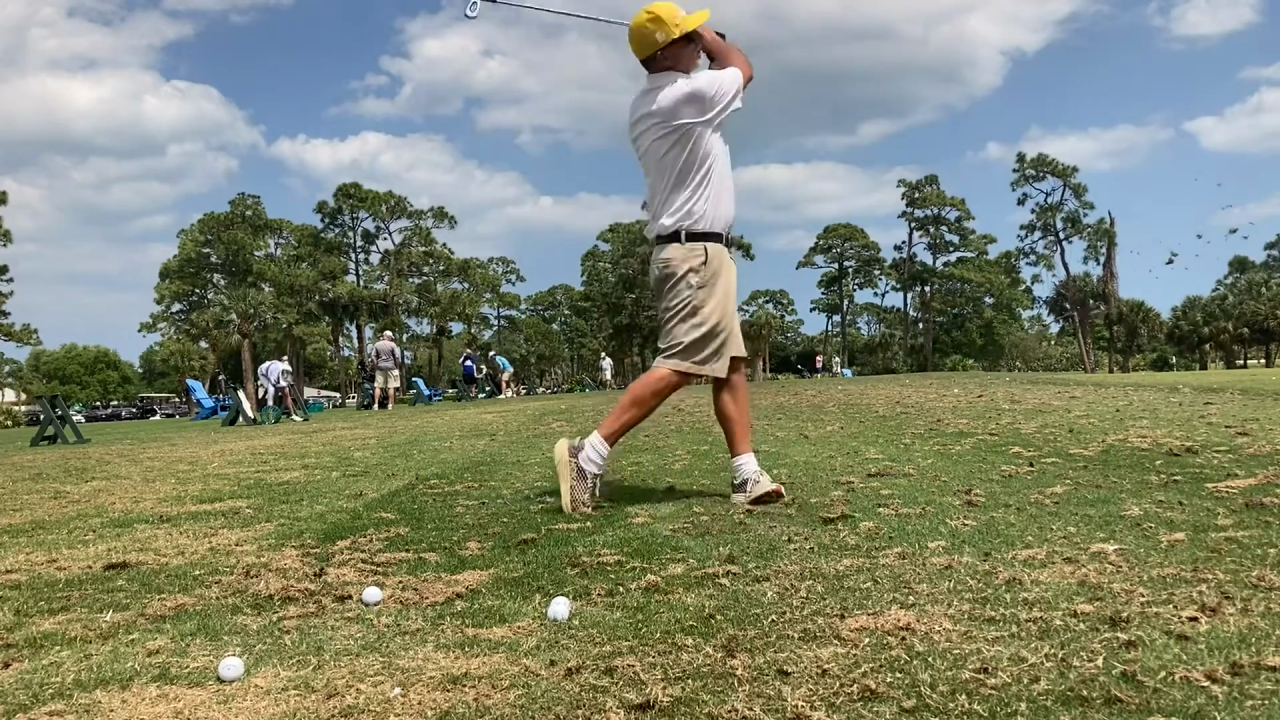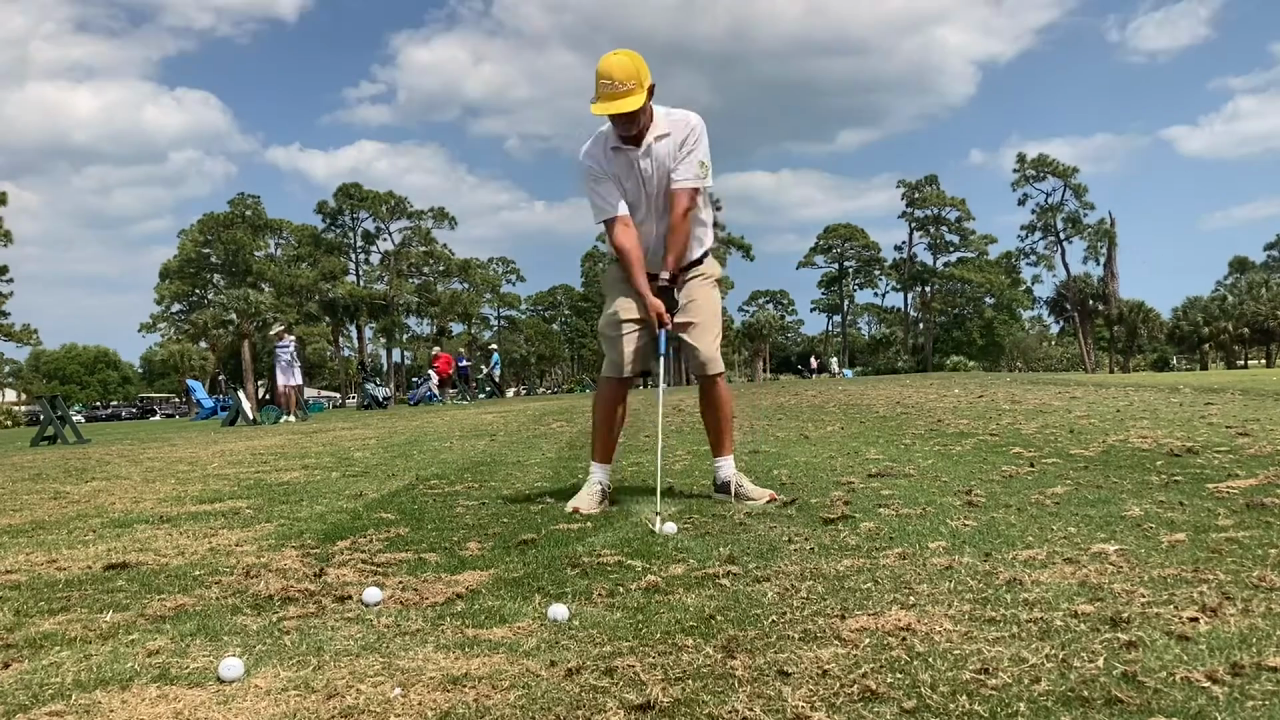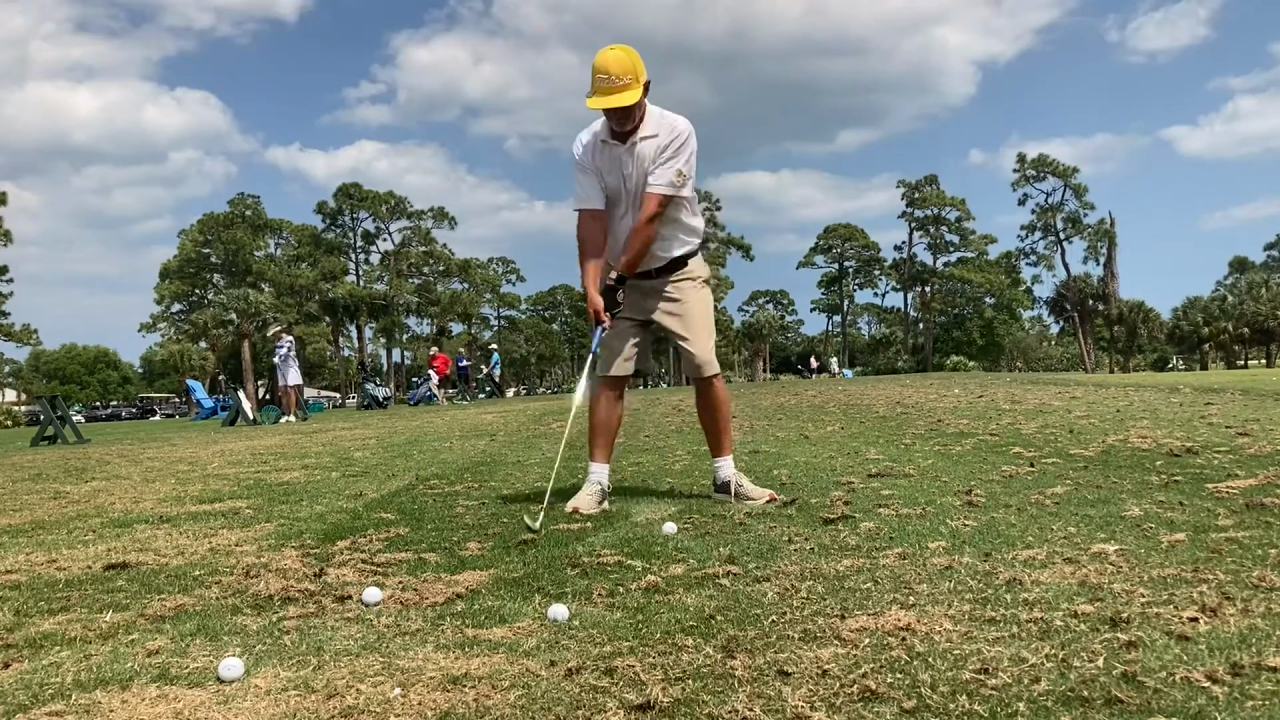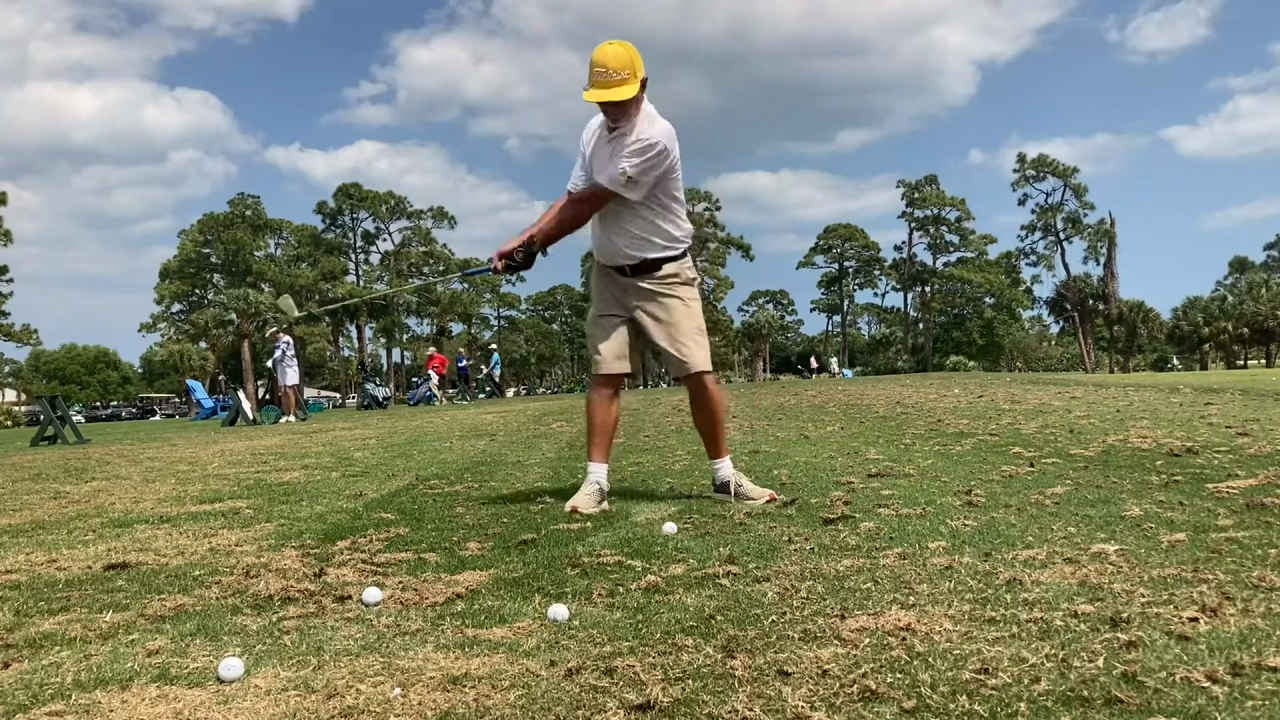
dt=0.2s
person 1, frame 1
left shoulder: (655, 101)
right shoulder: (686, 93)
right elbow: (742, 70)
left hip: (692, 249)
right hip: (695, 251)
left knee: (731, 364)
right knee: (678, 365)
left ankle: (745, 473)
right ankle: (589, 453)
person 1, frame 2
left shoulder: (687, 128)
right shoulder: (595, 154)
left elbow: (682, 209)
right elbow: (620, 229)
left wrist: (669, 278)
right wrist: (646, 293)
left hip: (690, 269)
right hip: (630, 274)
left knee: (711, 370)
right knee: (616, 373)
left ankle: (726, 476)
right ankle: (598, 480)
person 1, frame 3
left shoulder: (676, 133)
right shoulder: (586, 146)
left elbow: (650, 215)
right elbow: (591, 221)
left wrist: (616, 276)
right wrist: (593, 285)
left hip: (679, 270)
right hip: (617, 273)
left knee: (706, 370)
right knee: (610, 374)
left ankle: (726, 475)
right ankle: (597, 481)
person 1, frame 4
left shoulder: (654, 137)
right shoulder: (596, 129)
left elbow: (590, 202)
right elbow: (572, 198)
left wrist: (533, 243)
right wrist: (524, 241)
left hip: (664, 273)
right hip: (610, 274)
left knee: (698, 372)
right knee: (604, 374)
left ankle: (724, 474)
right ankle: (596, 481)
